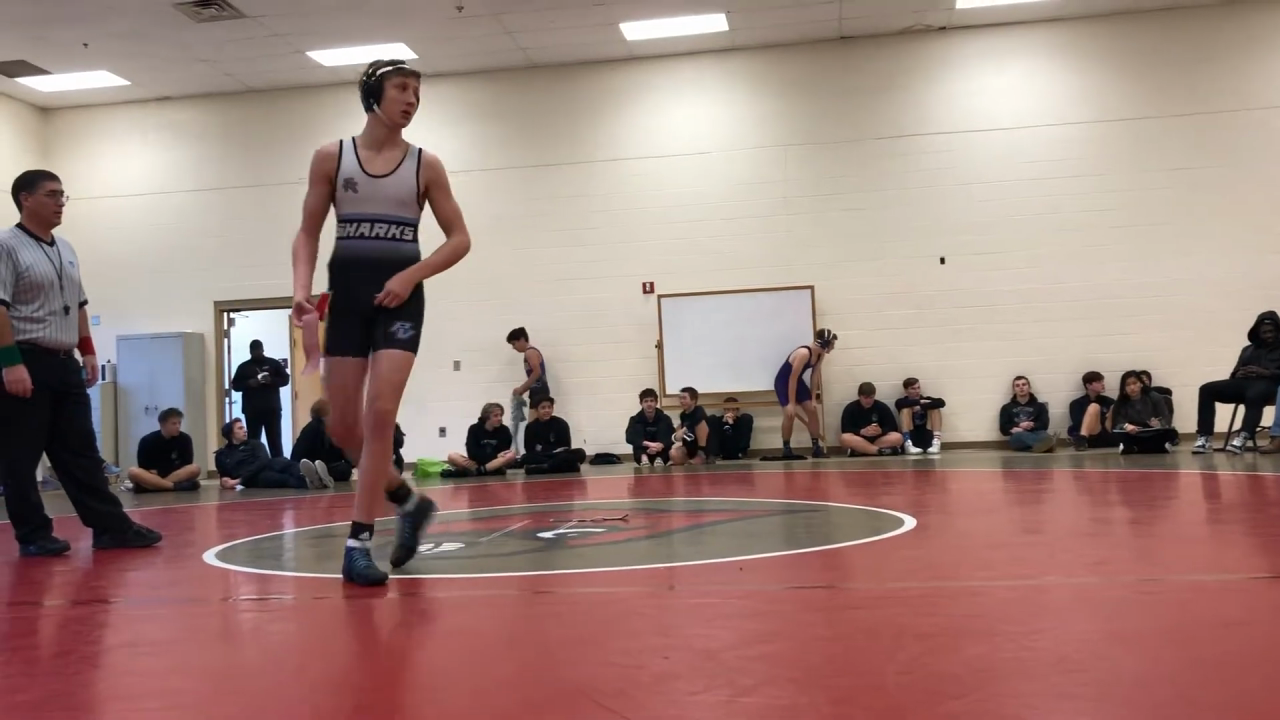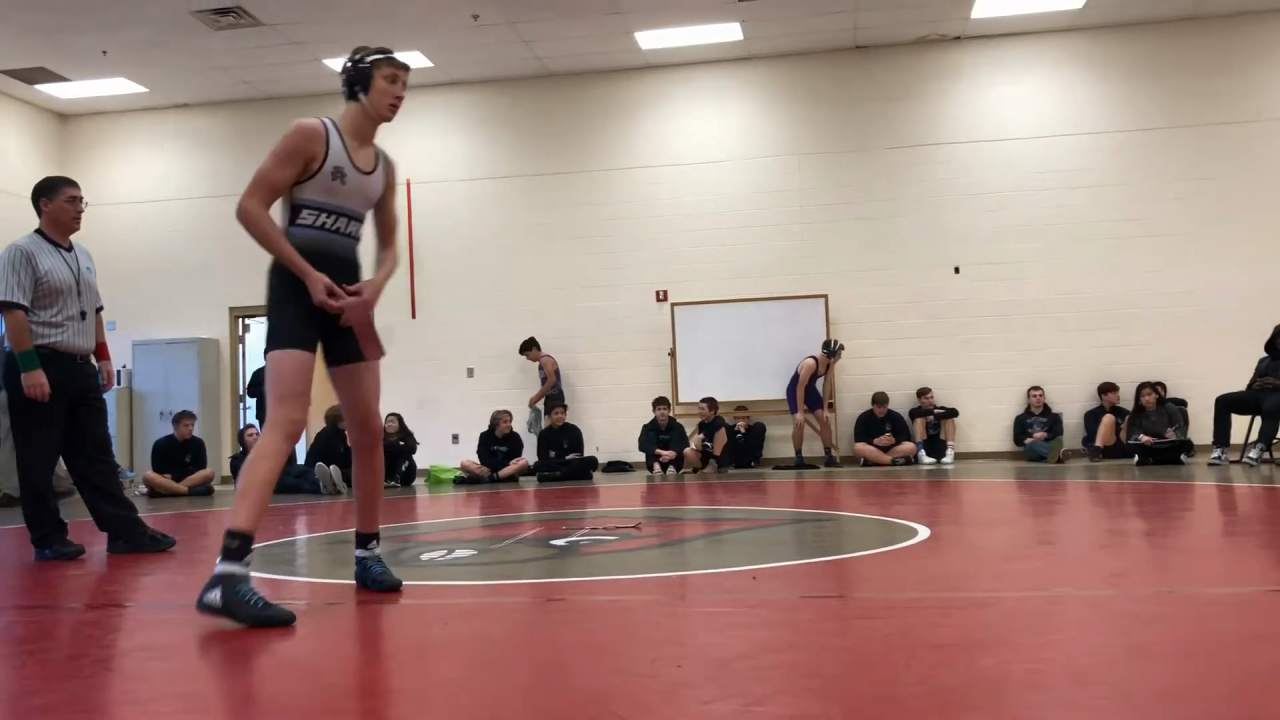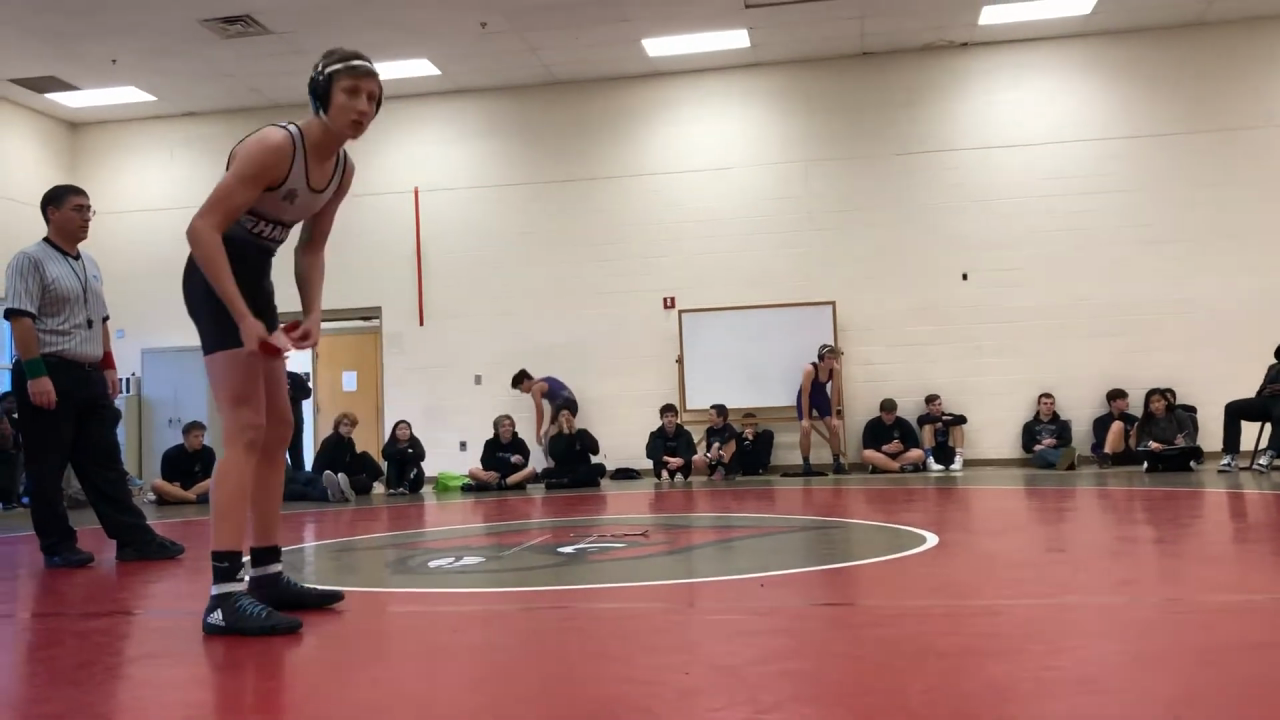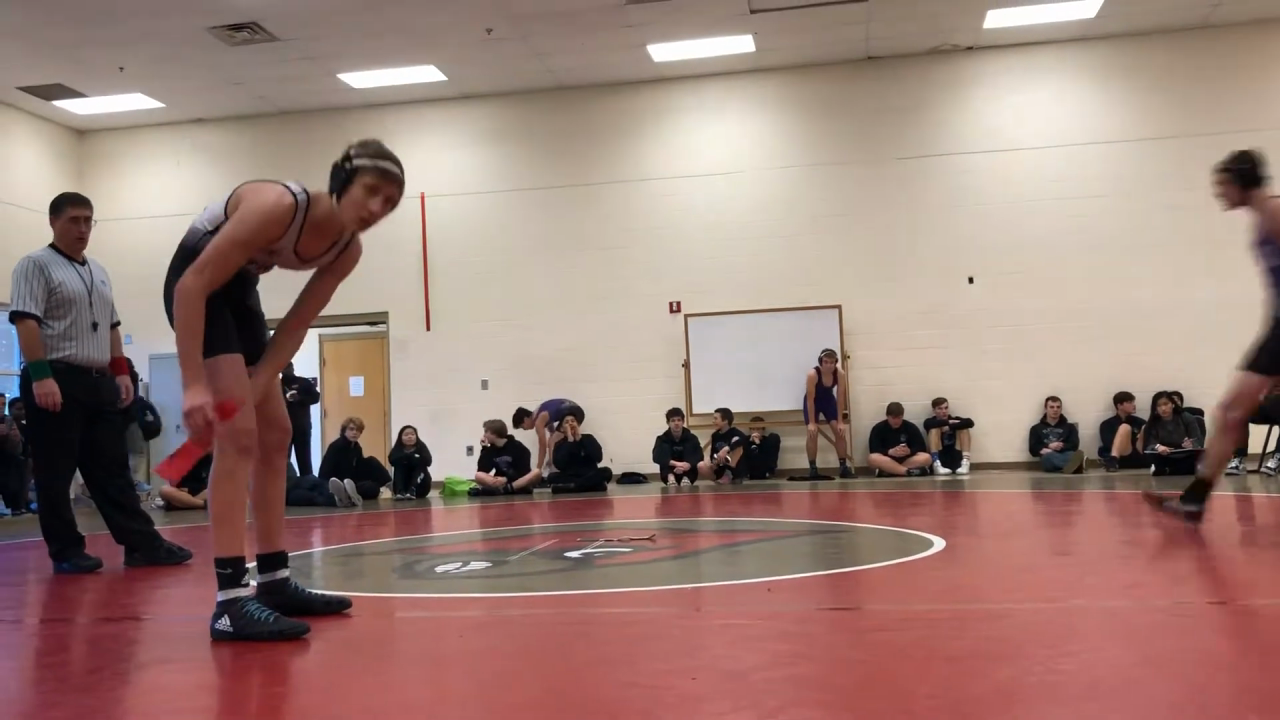
dt=0.5s
person 1, frame 1
left shoulder: (426, 165)
right shoulder: (330, 157)
left elbow: (459, 239)
right elbow: (308, 232)
left wrist: (411, 275)
right wrist: (302, 287)
left hip: (399, 293)
right hip: (346, 290)
left knee: (379, 414)
right knee: (343, 423)
left ankle: (358, 542)
right ankle: (408, 500)
person 1, frame 2
left shoulder: (385, 169)
right shoulder: (310, 134)
left elbow: (388, 245)
right elbow: (249, 208)
left wrist: (374, 286)
right wrist: (309, 276)
left hip: (342, 293)
right hip: (296, 286)
left knee: (369, 429)
right knee: (288, 422)
left ankle: (368, 553)
right ankle: (226, 576)
person 1, frame 3
left shoulder: (343, 171)
right shoulder: (274, 146)
right elbow: (202, 228)
left wrist: (312, 312)
right wrist: (244, 318)
left hip: (257, 280)
right hip: (218, 279)
left knee: (277, 432)
right knee: (247, 429)
left ankle: (265, 575)
right ankle: (224, 594)
person 1, frame 4
left shoulder: (347, 252)
right shoulder: (277, 206)
left elbow: (293, 330)
right elbow: (192, 286)
left wrist: (244, 400)
right wrist: (194, 385)
left hip: (237, 290)
right hip: (198, 287)
left knee: (274, 433)
right knee: (240, 434)
left ankle: (274, 582)
right ankle: (230, 601)
person 2, frame 1
left shoulder: (66, 250)
left wrist: (87, 351)
left hip: (65, 364)
left knee: (81, 451)
left ankle: (111, 526)
right ankle: (33, 535)
person 2, frame 2
left shoulder: (83, 256)
left wrist: (102, 357)
left hip: (80, 369)
right hip: (40, 367)
left knee: (96, 456)
right knee: (39, 460)
left ankle: (126, 531)
right ankle: (48, 539)
person 2, frame 3
left shoulder: (90, 265)
left wrist: (108, 366)
right wrist: (36, 375)
left hip: (89, 377)
right hip: (47, 375)
left knee: (105, 463)
right knee: (47, 467)
left ankle: (134, 538)
right ankle: (58, 546)
person 2, frame 4
left shoulder: (98, 272)
right shoulder: (36, 265)
right elbow: (26, 322)
left wrist: (120, 371)
right wrist: (40, 376)
left hip: (98, 382)
right hip: (55, 380)
left knee: (113, 469)
right knee: (56, 473)
left ankle: (142, 543)
right ankle: (66, 552)
